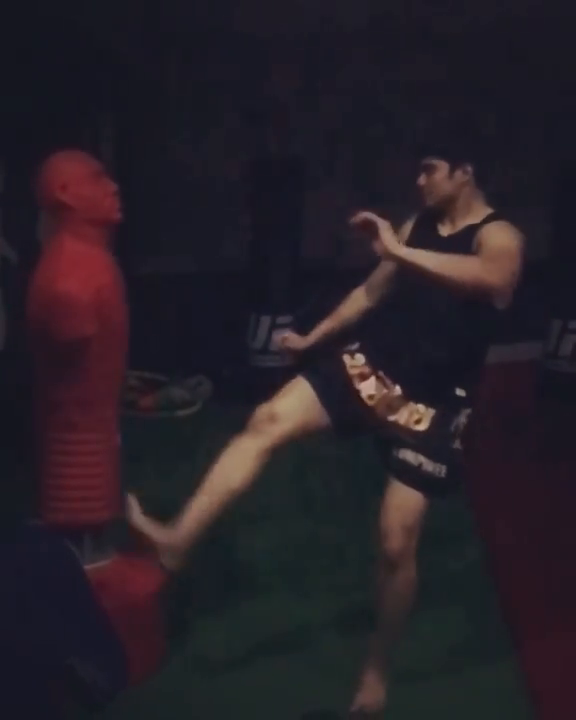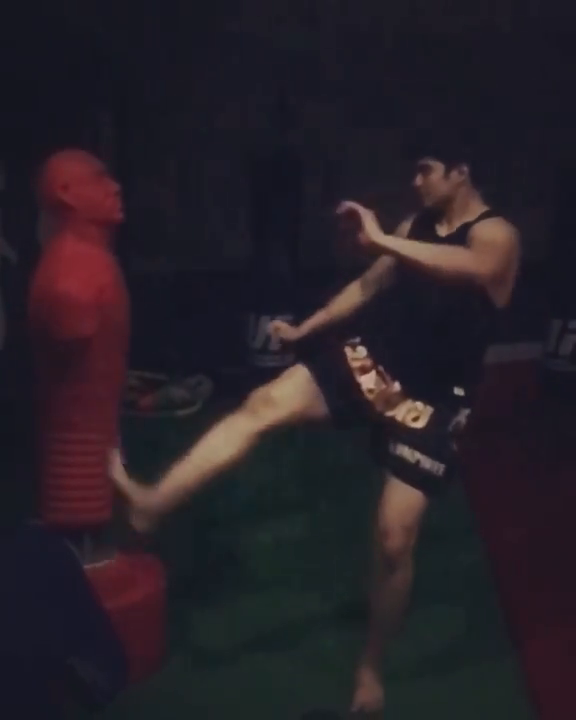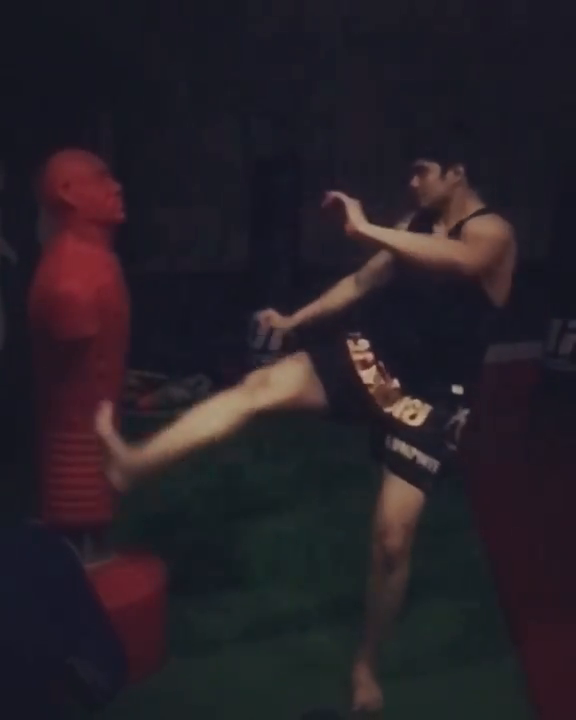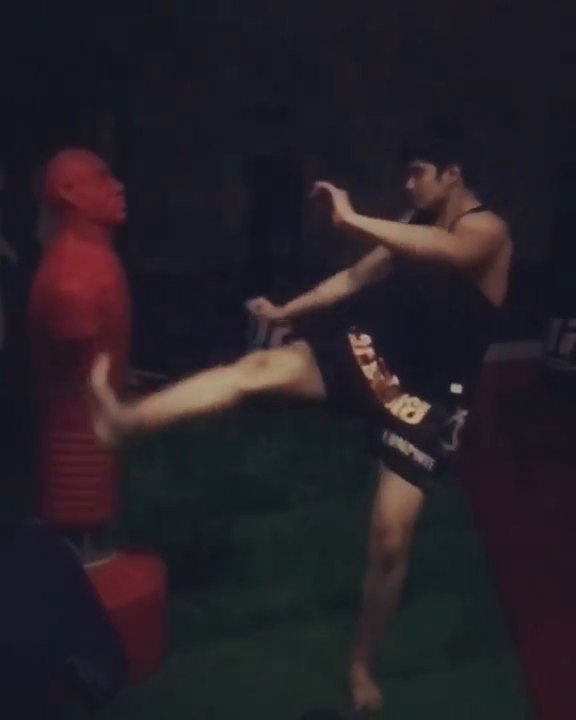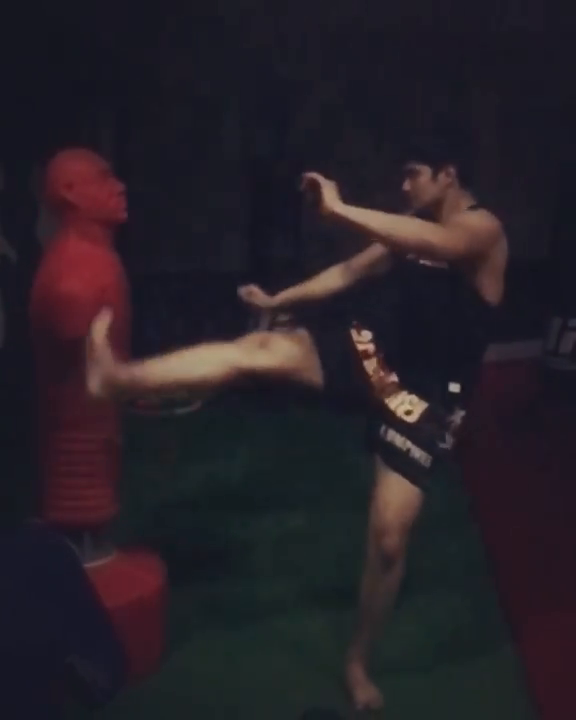
dt=0.1s
person 1, frame 1
left shoulder: (498, 236)
right shoulder: (418, 226)
left elbow: (494, 279)
right elbow: (371, 290)
left wrist: (398, 250)
right wrist: (312, 338)
left hip: (432, 403)
right hip: (368, 366)
left knee: (395, 545)
right knee: (267, 420)
left ankle: (377, 670)
right ankle: (176, 538)
person 1, frame 2
left shoulder: (496, 234)
right shoulder: (418, 227)
left elbow: (475, 270)
right elbow: (368, 286)
left wrist: (379, 239)
right wrist: (304, 328)
left hip: (430, 402)
right hip: (370, 362)
left knee: (394, 542)
right knee: (263, 403)
left ankle: (370, 667)
right ankle: (155, 501)
person 1, frame 3
left shoulder: (491, 232)
right shoulder: (416, 226)
left elbow: (460, 260)
right elbow: (362, 281)
left wrist: (366, 228)
right wrist: (295, 320)
left hip: (429, 400)
right hip: (369, 360)
left knee: (391, 541)
right knee: (260, 385)
left ankle: (365, 666)
right ankle: (135, 461)
person 1, frame 4
left shoulder: (488, 232)
right shoulder: (414, 231)
left elbow: (449, 251)
right elbow: (355, 277)
left wrist: (349, 219)
right wrist: (286, 310)
left hip: (428, 399)
right hip: (371, 357)
left knee: (390, 539)
right knee: (257, 369)
left ankle: (361, 662)
right ankle: (125, 419)
person 1, frame 5
left shoulder: (483, 230)
right shoulder: (411, 229)
left elbow: (441, 246)
right elbow: (349, 272)
left wrist: (339, 209)
right wrist: (277, 300)
left hip: (427, 398)
right hip: (370, 355)
left knee: (388, 539)
right knee: (260, 348)
left ankle: (358, 663)
right ankle: (120, 375)
person 2, frame 1
left shoulder: (90, 255)
right shoulder: (69, 274)
right elbow: (72, 361)
left wrist: (125, 389)
left hip: (93, 422)
right hip: (78, 429)
left knee: (89, 524)
right knee: (79, 530)
person 2, frame 2
left shoulder: (91, 255)
right shoulder: (69, 273)
right elbow: (72, 361)
left hip: (93, 421)
right hip: (77, 429)
left knee: (88, 526)
right knee: (79, 530)
person 2, frame 3
left shoulder: (92, 255)
right shoulder: (70, 274)
right elbow: (75, 363)
left wrist: (125, 388)
left hip: (91, 420)
right hip: (78, 427)
left knee: (89, 527)
right knee: (79, 530)
person 2, frame 4
left shoulder: (93, 254)
right shoulder: (70, 274)
right elbow: (75, 360)
left hip: (91, 421)
right hip: (79, 426)
left knee: (89, 525)
right knee: (79, 528)
person 2, frame 5
left shoulder: (95, 254)
right shoulder: (72, 272)
right elbow: (77, 361)
left hip: (94, 420)
right hip: (79, 427)
left knee: (89, 526)
right knee: (80, 531)
